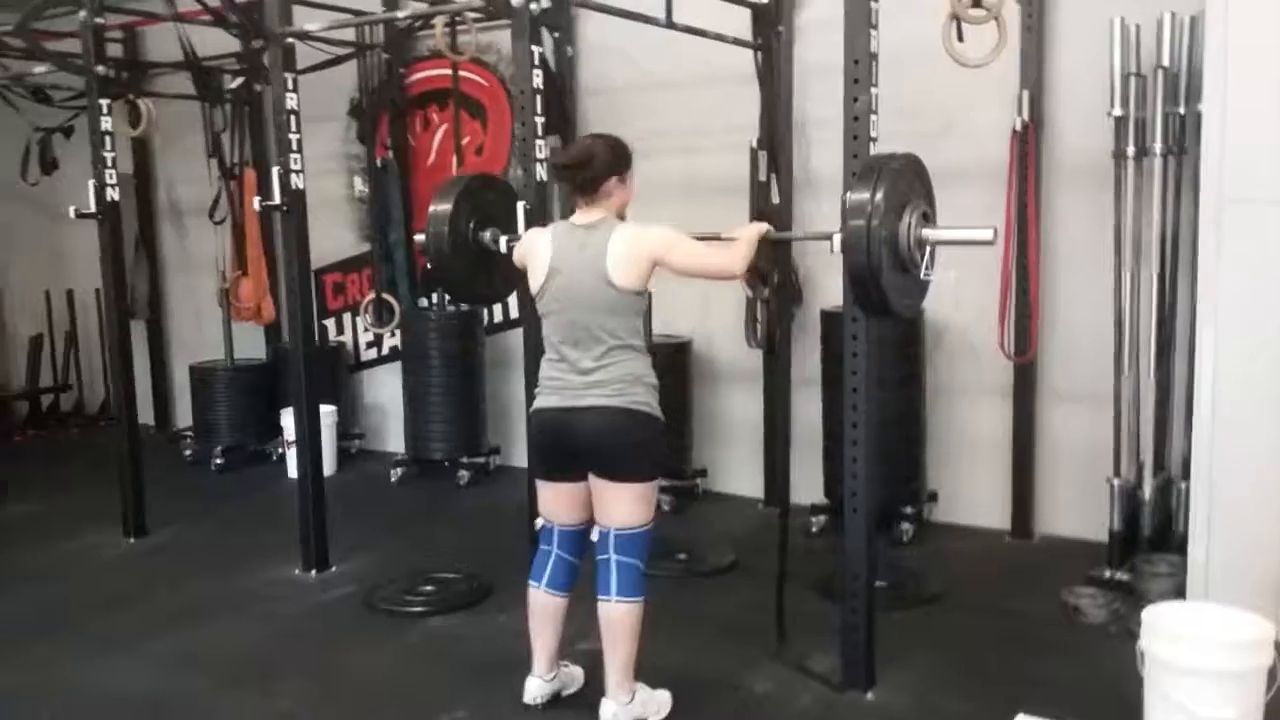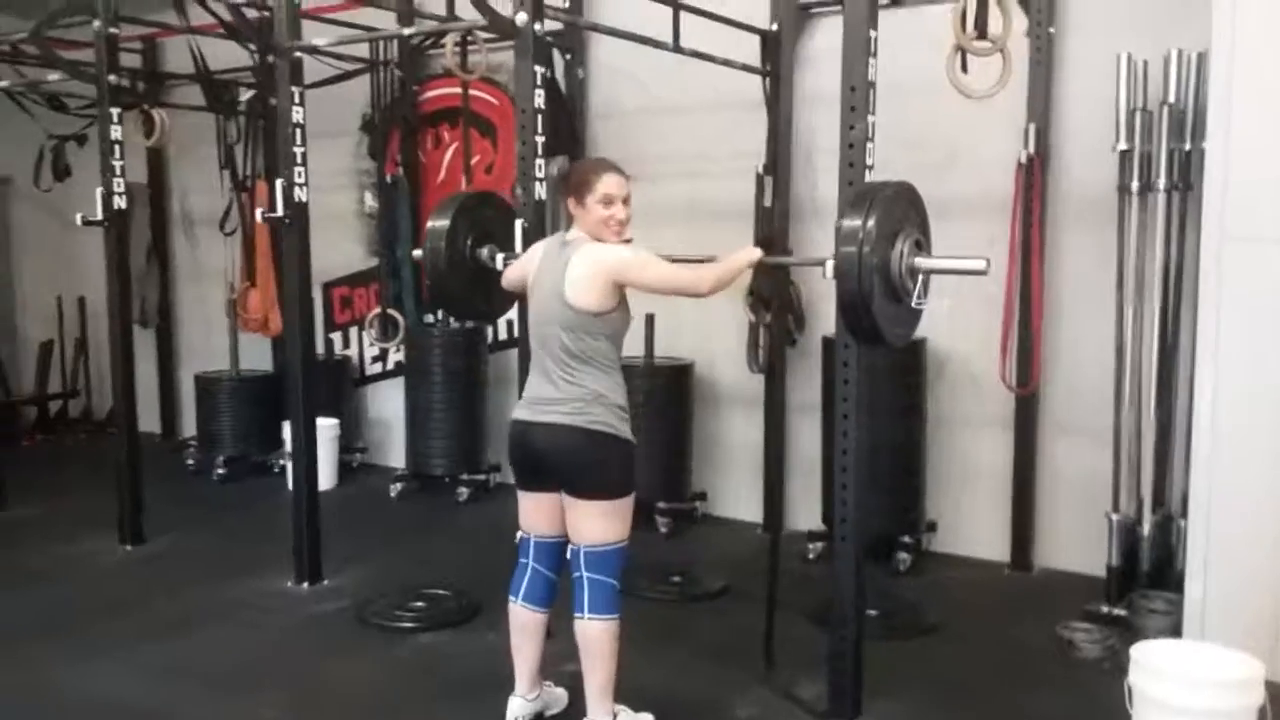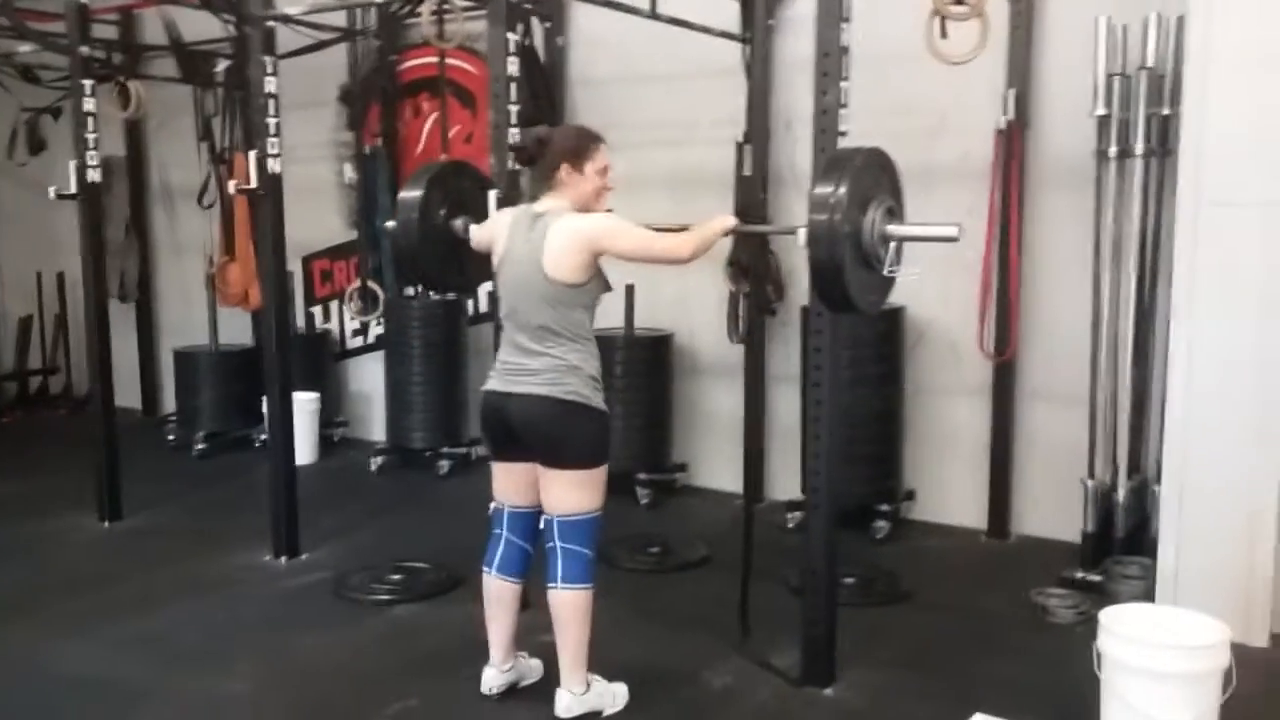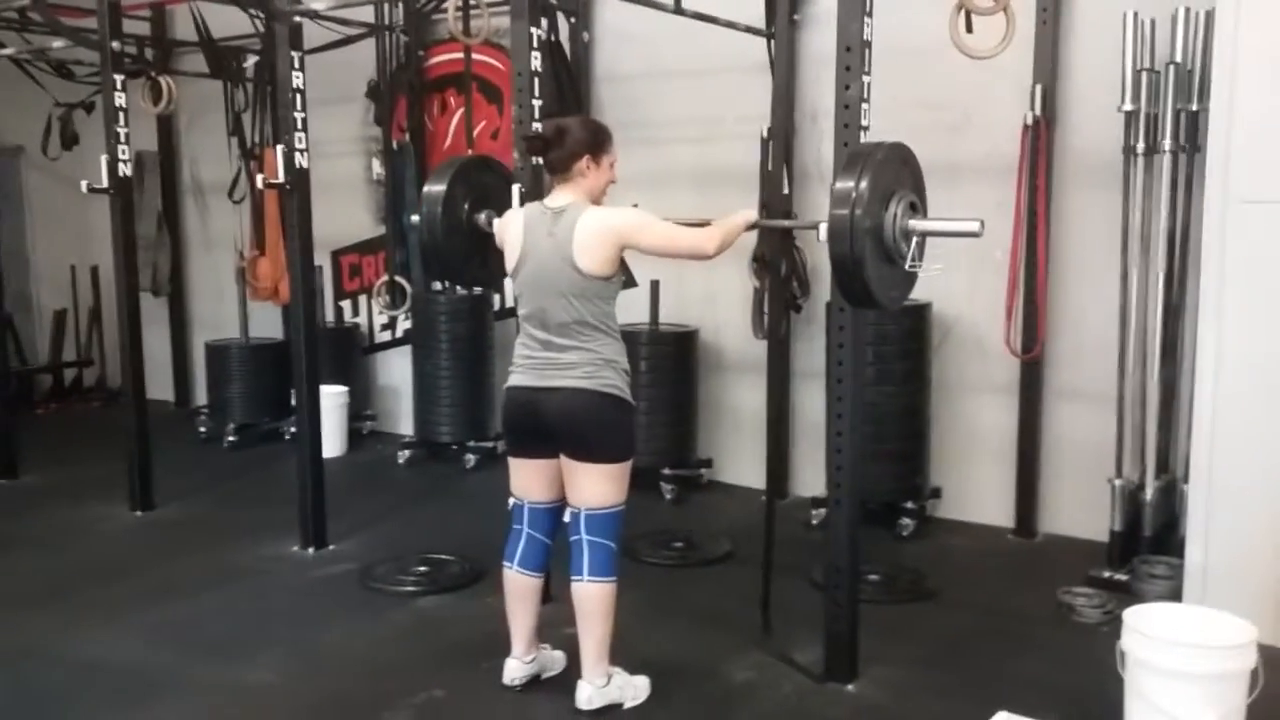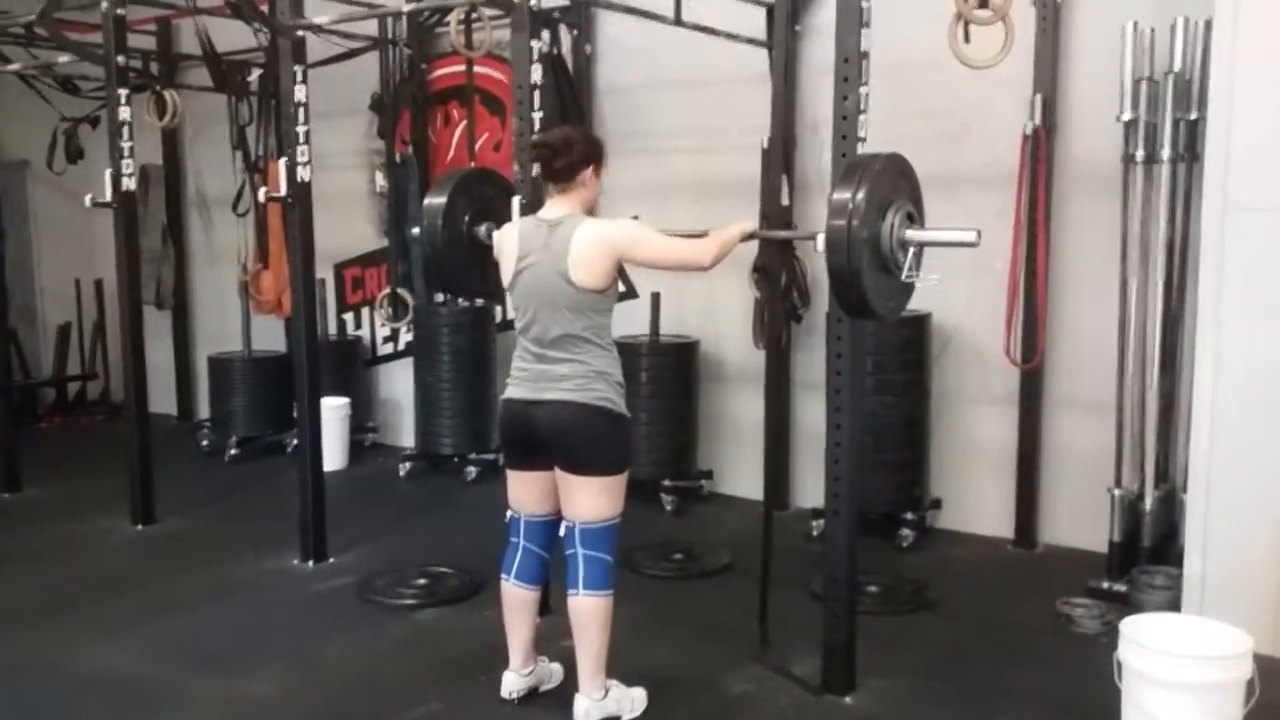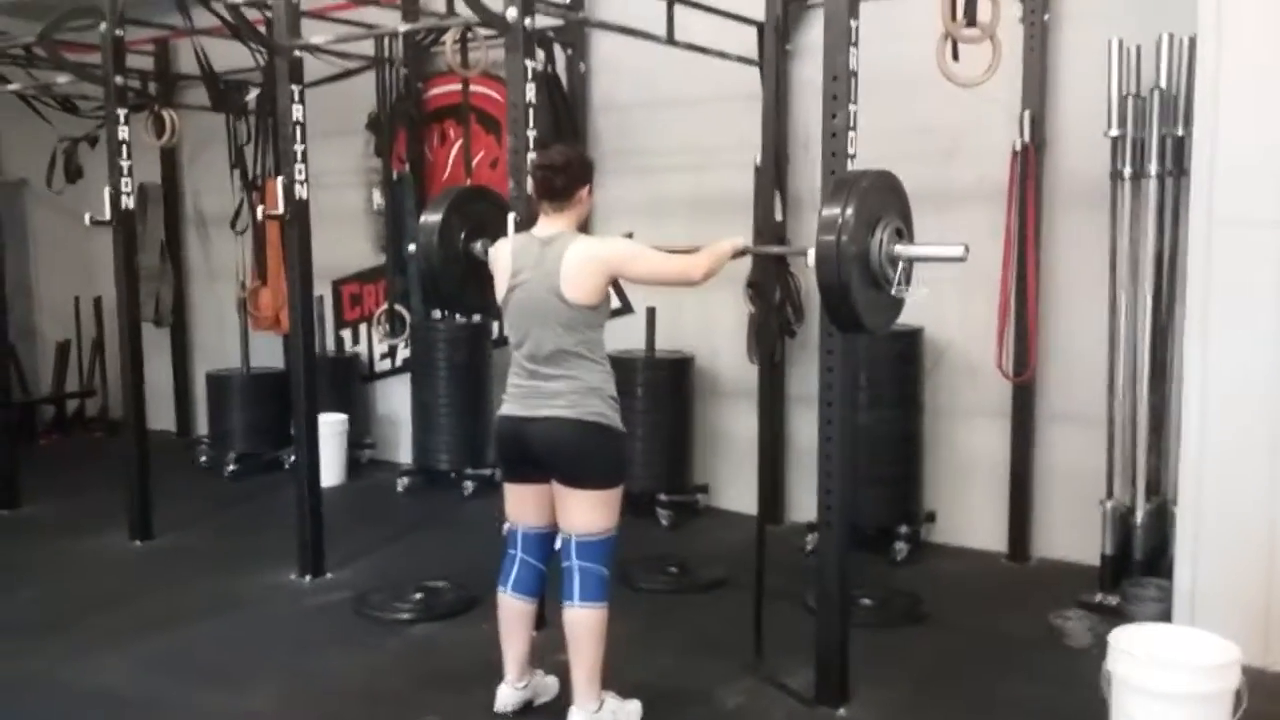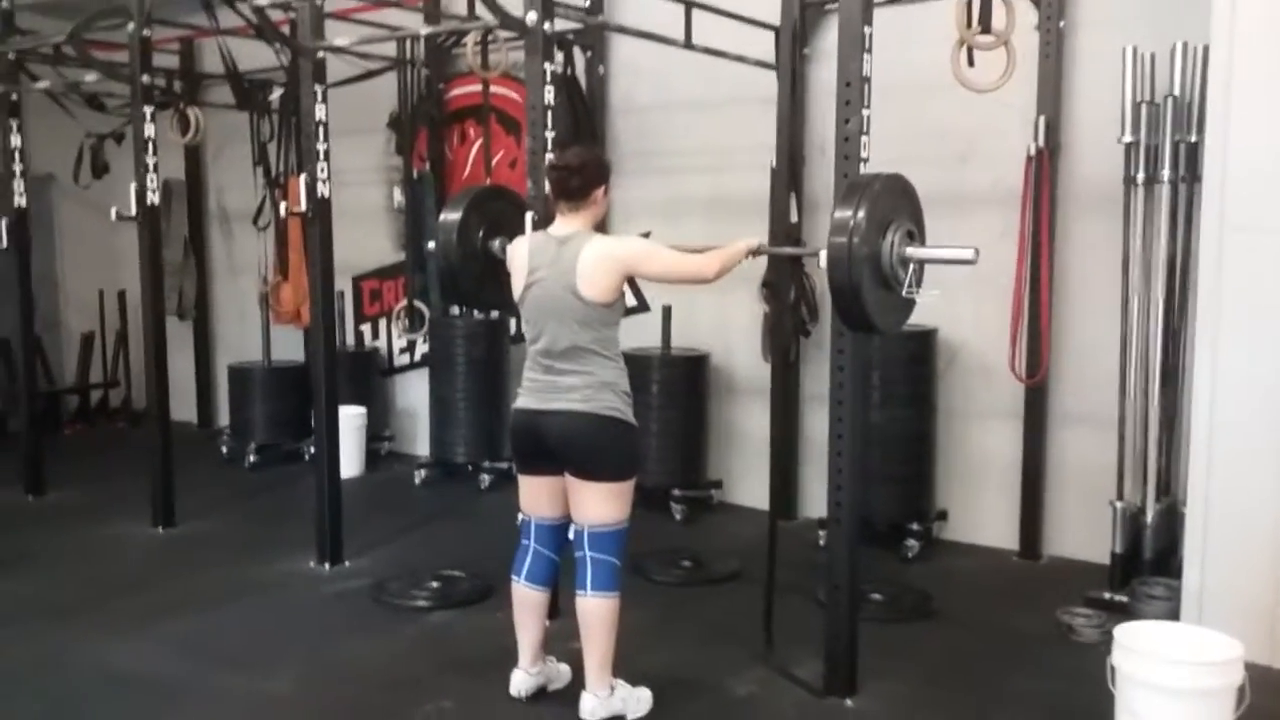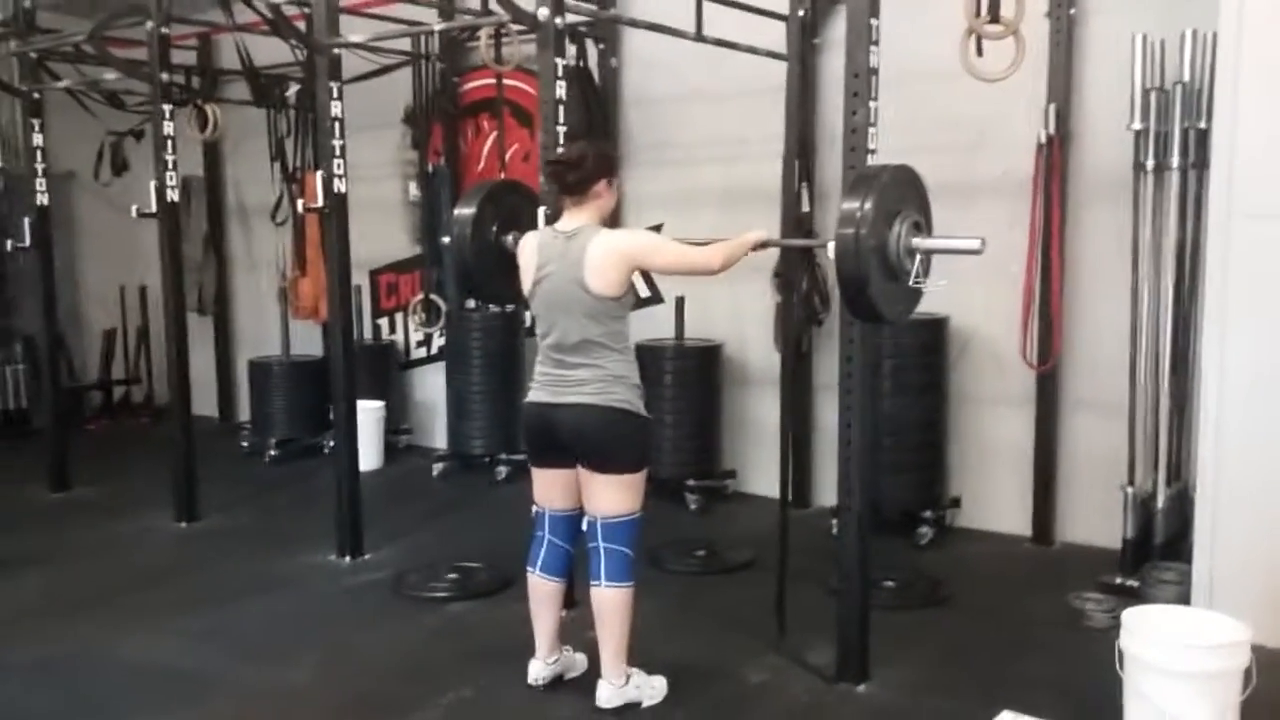
dt=0.3s
person 1, frame 1
left shoulder: (540, 243)
right shoulder: (639, 240)
left elbow: (514, 254)
right elbow: (732, 264)
right wrist: (750, 234)
left hip: (554, 417)
right hip: (621, 420)
left knee: (556, 546)
right knee: (621, 557)
person 1, frame 2
left shoulder: (542, 254)
right shoulder: (609, 261)
left elbow: (507, 279)
right elbow: (701, 282)
right wrist: (745, 258)
left hip: (530, 430)
right hip: (588, 437)
left knee: (536, 562)
right knee: (597, 575)
person 1, frame 3
left shoulder: (505, 224)
right shoulder: (585, 230)
left elbow: (474, 236)
right elbow: (680, 248)
right wrist: (720, 225)
left hip: (503, 399)
right hip: (563, 407)
left knee: (510, 532)
right knee: (572, 545)
left ankle: (500, 664)
person 1, frame 4
left shoulder: (516, 224)
right shoulder: (609, 224)
right elbow: (705, 244)
right wrist: (743, 219)
left hip: (525, 396)
right hip: (591, 401)
left knee: (529, 527)
right knee: (594, 538)
left ankle: (521, 656)
right ankle: (597, 681)
person 1, frame 5
left shoulder: (510, 236)
right shoulder: (604, 237)
right elbow: (700, 255)
right wrist: (738, 230)
left hip: (521, 408)
right hip: (586, 414)
left knee: (527, 540)
right knee: (590, 552)
left ankle: (520, 670)
person 1, frame 6
left shoulder: (503, 254)
right shoulder: (597, 255)
right elbow: (692, 270)
right wrist: (731, 246)
left hip: (517, 423)
right hip: (581, 429)
left knee: (524, 552)
right knee: (586, 564)
person 1, frame 7
left shoulder: (521, 251)
right shoulder: (612, 253)
right elbow: (704, 268)
right wrist: (744, 246)
left hip: (531, 417)
right hip: (594, 423)
left knee: (537, 543)
right knee: (598, 555)
left ankle: (528, 669)
person 1, frame 8
left shoulder: (530, 246)
right shoulder: (620, 246)
right elbow: (711, 260)
right wrist: (751, 239)
left hip: (544, 410)
right hip: (606, 416)
left knee: (551, 535)
right knee: (611, 546)
left ankle: (545, 658)
right ankle: (616, 680)
